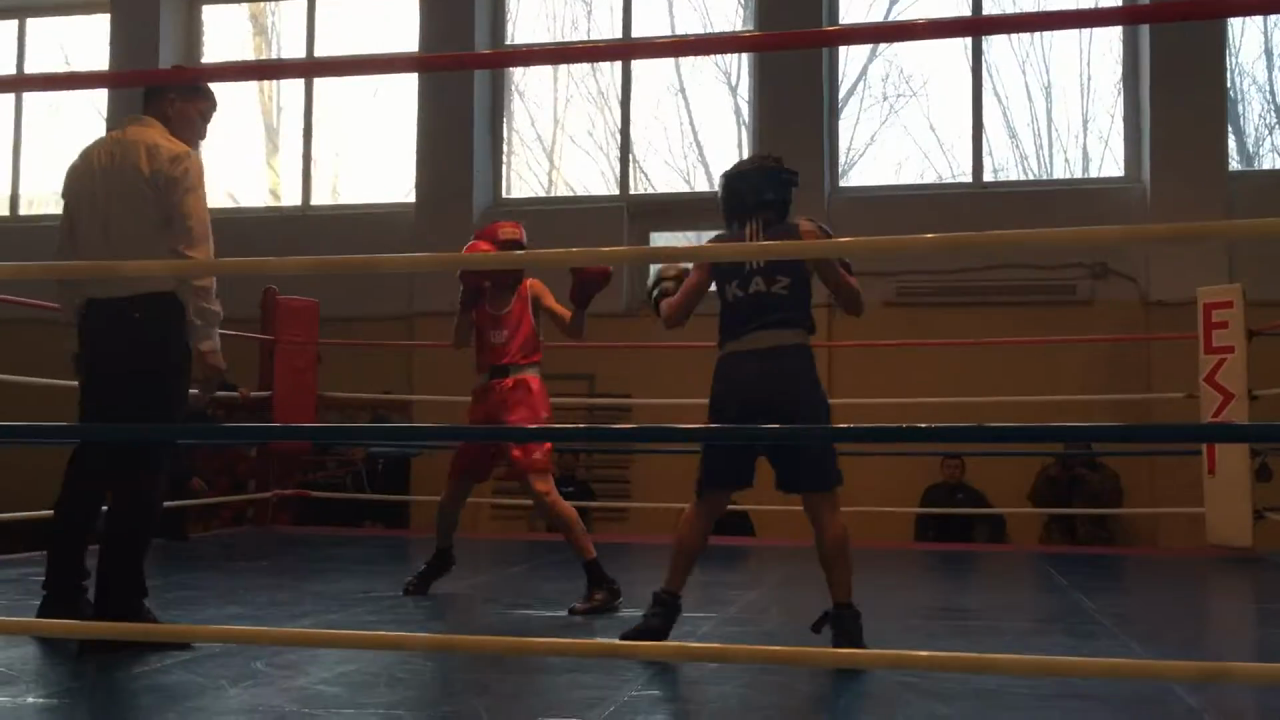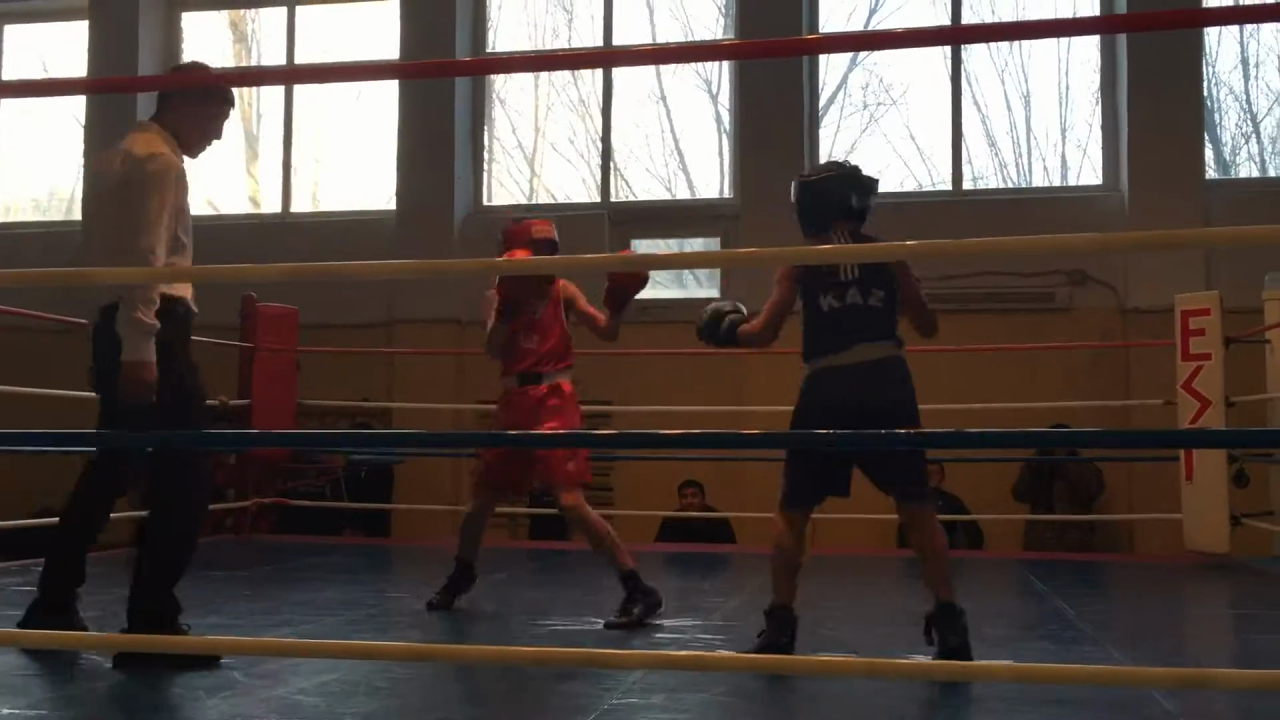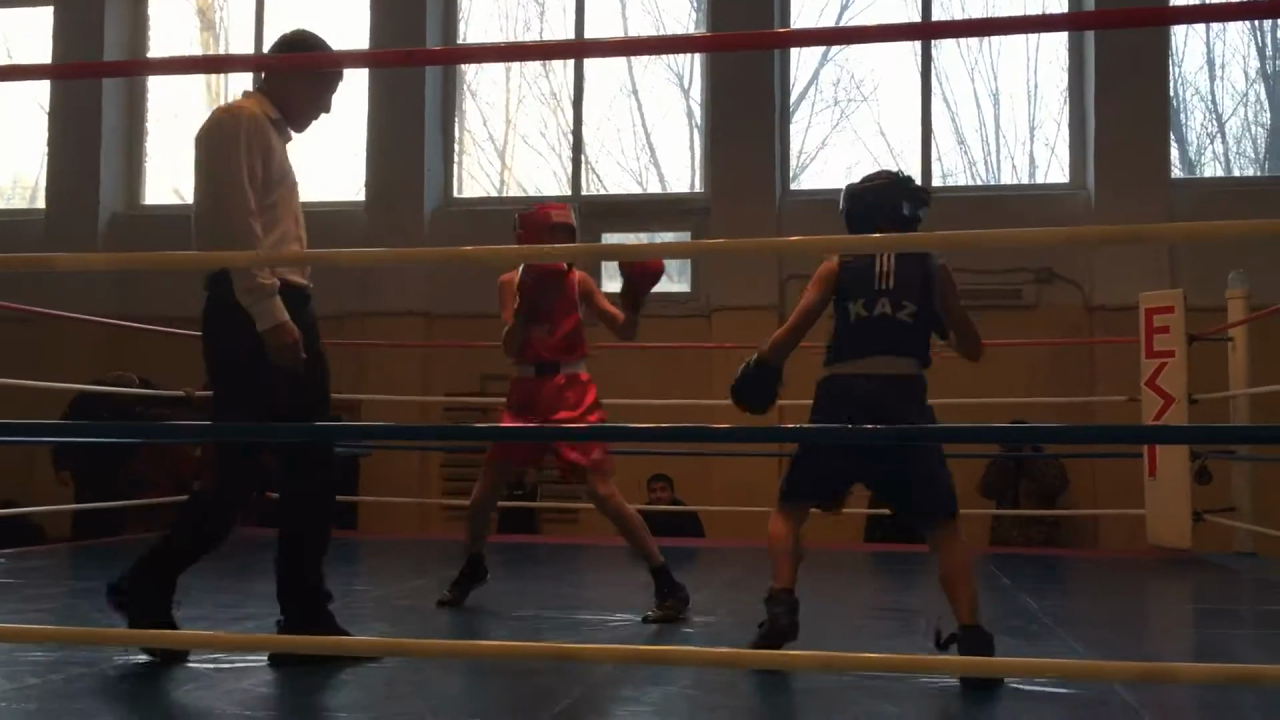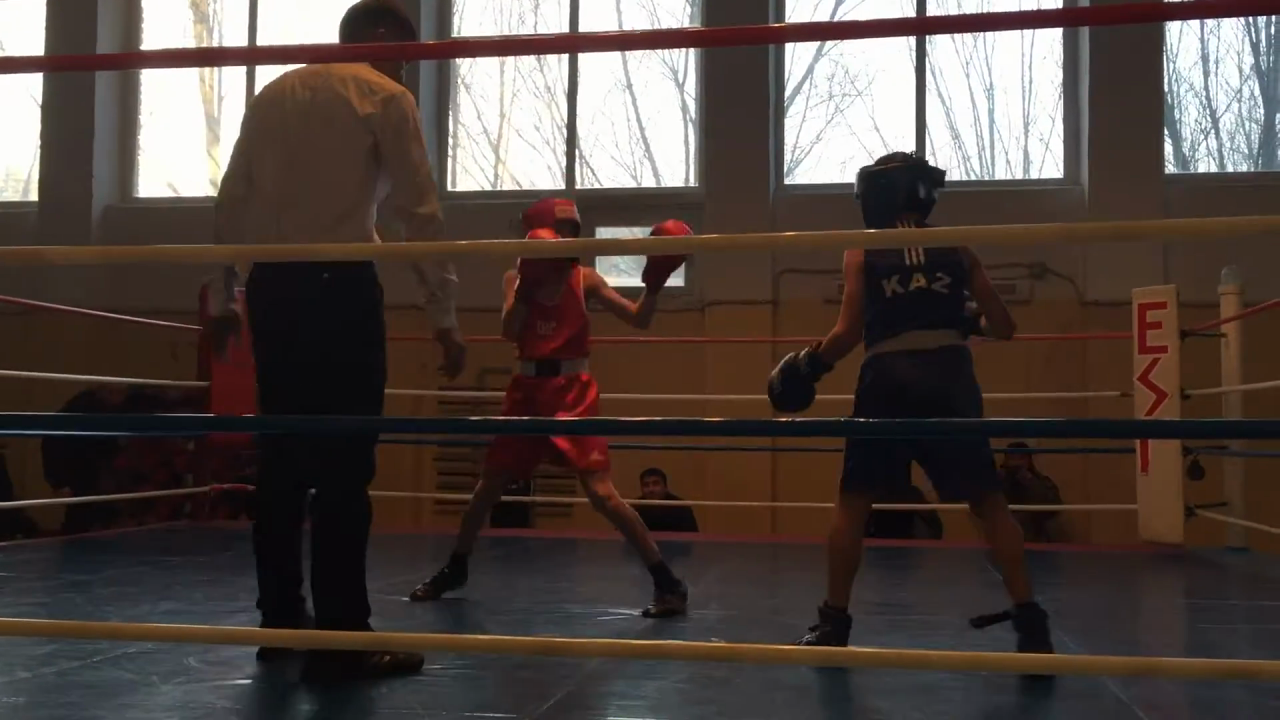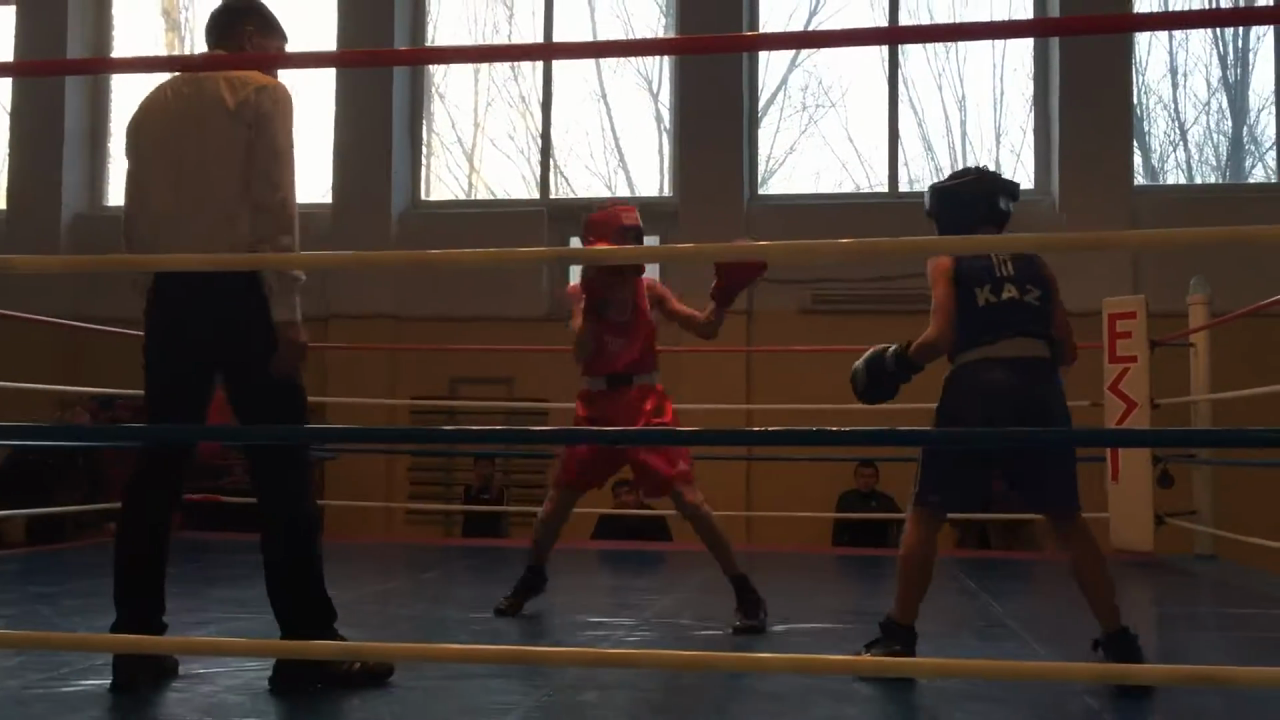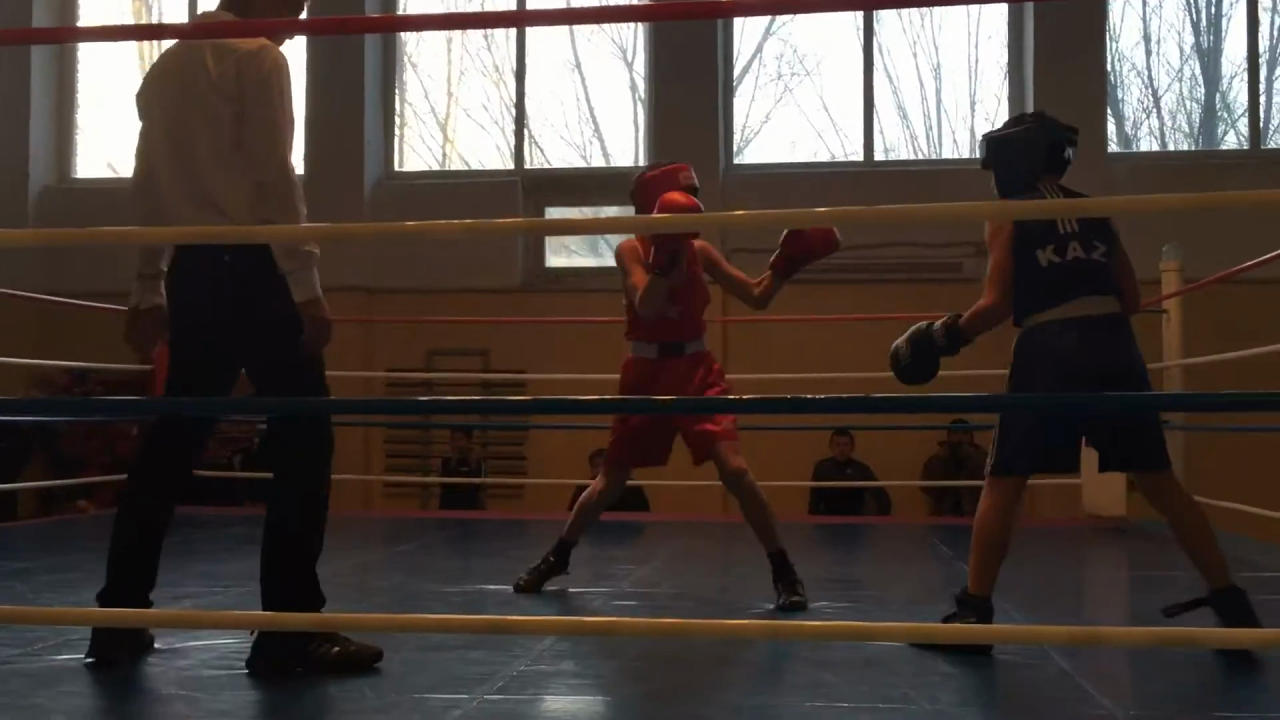
dt=0.7s
person 1, frame 1
left shoulder: (89, 158)
right shoulder: (176, 157)
left elbow: (67, 252)
right elbow: (194, 253)
left wrist: (83, 326)
right wrist: (206, 337)
left hip: (98, 320)
right hip: (150, 317)
left knee: (94, 456)
right knee: (145, 465)
left ankle: (62, 598)
right ankle: (118, 606)
person 1, frame 2
left shoulder: (123, 158)
right shoulder: (159, 160)
right elbow: (143, 260)
right wrist: (140, 347)
left hip: (119, 331)
right hip: (151, 332)
left knee: (112, 470)
right knee: (184, 475)
left ankle: (53, 605)
right ankle: (151, 626)
person 1, frame 3
left shoulder: (273, 137)
right shoulder: (238, 122)
right elbow: (233, 228)
right wrist: (272, 312)
left hip: (285, 315)
right hip: (252, 316)
left knee: (310, 468)
right knee: (242, 467)
left ankle: (304, 616)
right ankle: (146, 588)
person 1, frame 4
left shoulder: (270, 95)
right shoulder: (384, 97)
left elbow: (230, 204)
right elbow: (418, 213)
left wrist: (222, 298)
right wrist: (444, 316)
left hip: (270, 287)
right hip: (338, 287)
left knee: (282, 455)
right knee: (344, 461)
left ankle: (280, 618)
right ankle: (340, 636)
person 1, frame 5
left shoulder: (151, 107)
right shoulder: (261, 92)
left elbow: (136, 225)
right elbow: (274, 207)
right wrist: (286, 311)
left hip: (171, 297)
right hip: (239, 291)
left knee: (160, 466)
right knee: (282, 467)
left ankle: (136, 644)
right ankle: (309, 641)
person 1, frame 6
left shoulder: (165, 68)
right shoulder: (257, 56)
left elbow: (149, 189)
right elbow: (274, 181)
left wrist: (148, 290)
right wrist: (305, 285)
left hip: (195, 271)
right hip: (253, 269)
left knee: (173, 440)
right knee: (303, 441)
left ankle: (120, 614)
right ankle: (289, 626)
person 2, frame 1
left shoulder: (716, 250)
right shoulder: (803, 234)
left elbow: (672, 317)
right elbow: (853, 305)
left wrist: (666, 291)
right wrist: (833, 266)
left hip: (735, 377)
right hip: (792, 373)
left knee: (706, 505)
right knee: (823, 505)
left ankle: (662, 610)
right ankle: (845, 622)
person 2, frame 2
left shoulder: (800, 259)
right shoulder: (887, 253)
left elbow: (763, 333)
right elbow: (928, 327)
left wrist: (728, 328)
left hip: (828, 390)
right hip: (888, 385)
left knee: (793, 514)
right knee: (917, 509)
left ankle: (779, 625)
right ankle: (947, 619)
person 2, frame 3
left shoulder: (839, 267)
right shoulder: (932, 270)
left elbow: (787, 339)
right elbow: (972, 350)
left wrist: (760, 368)
left hip: (841, 399)
right hip: (903, 402)
left knee: (788, 512)
right knee: (942, 528)
left ankle: (781, 609)
right ankle: (972, 638)
person 2, frame 4
left shoulder: (862, 253)
right shoulder: (957, 249)
left elbow: (849, 331)
right elbow: (1004, 328)
left wrist: (808, 364)
right wrist: (973, 318)
left hip: (887, 379)
right hip: (949, 376)
left knee: (853, 503)
right knee: (988, 502)
left ankle: (832, 624)
right ankle: (1029, 620)
person 2, frame 5
left shoulder: (947, 261)
right shoulder: (1034, 262)
left elbow: (941, 337)
right elbow: (1065, 350)
left wrist: (898, 362)
left hip: (978, 390)
right hip: (1039, 390)
left knee: (928, 513)
right knee: (1067, 521)
left ankle: (896, 639)
right ankle: (1120, 644)
person 2, frame 6
left shoulder: (1006, 218)
right shoulder: (1097, 212)
left elbow: (996, 306)
right elbow: (1131, 299)
left wrist: (941, 336)
left hip: (1051, 353)
right hip: (1115, 349)
left knee: (1003, 485)
right knee: (1158, 482)
left ankle: (974, 612)
right ankle: (1230, 603)
person 3, frame 1
left shoulder: (532, 289)
right shoulder: (479, 294)
left elbow: (574, 329)
right elbow: (459, 339)
left wrist: (584, 297)
right wrist: (469, 294)
left hip: (524, 397)
right hip: (486, 397)
left knee: (541, 489)
right knee: (454, 492)
left ankle: (600, 580)
right ankle: (440, 560)
person 3, frame 2
left shoulder: (563, 291)
right shoulder: (501, 294)
left elbow: (607, 332)
right elbow: (494, 351)
left wrist: (618, 302)
right wrist: (506, 307)
left hip: (555, 403)
right hip: (514, 405)
left knee: (571, 503)
right knee: (481, 503)
left ankle: (638, 591)
right ankle: (462, 575)
person 3, frame 3
left shoulder: (579, 281)
right shoulder: (511, 282)
left elbow: (624, 331)
right elbow: (511, 347)
left wrist: (634, 297)
right wrist: (527, 304)
left hip: (573, 394)
right hip: (526, 394)
left knee: (603, 494)
right knee: (485, 492)
left ankle: (668, 586)
right ankle: (472, 570)
person 3, frame 4
left shoulder: (585, 279)
right shoulder: (517, 278)
left elbow: (639, 319)
right elbow: (510, 331)
left wrist: (655, 280)
right wrist: (529, 282)
left hip: (573, 393)
right hip: (527, 390)
left knee: (602, 494)
right knee: (490, 486)
left ankle: (666, 582)
right ankle: (455, 569)
person 3, frame 5
left shoulder: (648, 288)
right shoulder: (578, 292)
left elbow: (705, 328)
right elbow: (582, 357)
left wrist: (725, 293)
right wrist: (595, 303)
left hip: (646, 404)
right hip: (597, 406)
left knee: (689, 501)
right knee: (558, 503)
left ankle: (747, 594)
right ankle: (531, 579)
person 3, frame 6
left shoulder: (701, 251)
right shoulder: (631, 250)
left elbow: (755, 298)
right elbow: (648, 307)
left wrist: (786, 265)
right wrist: (664, 254)
left hip: (696, 372)
right hip: (646, 375)
left knee: (734, 468)
right knee: (609, 484)
left ankle: (784, 572)
right ankle: (557, 556)
